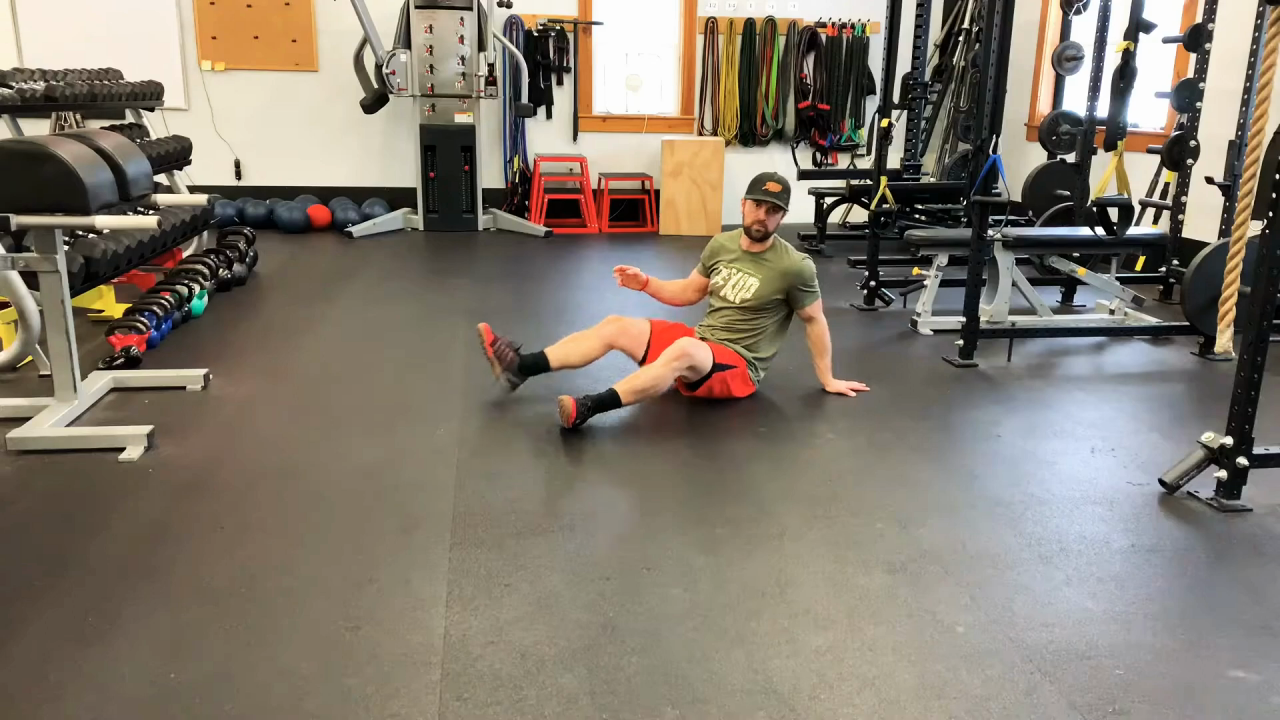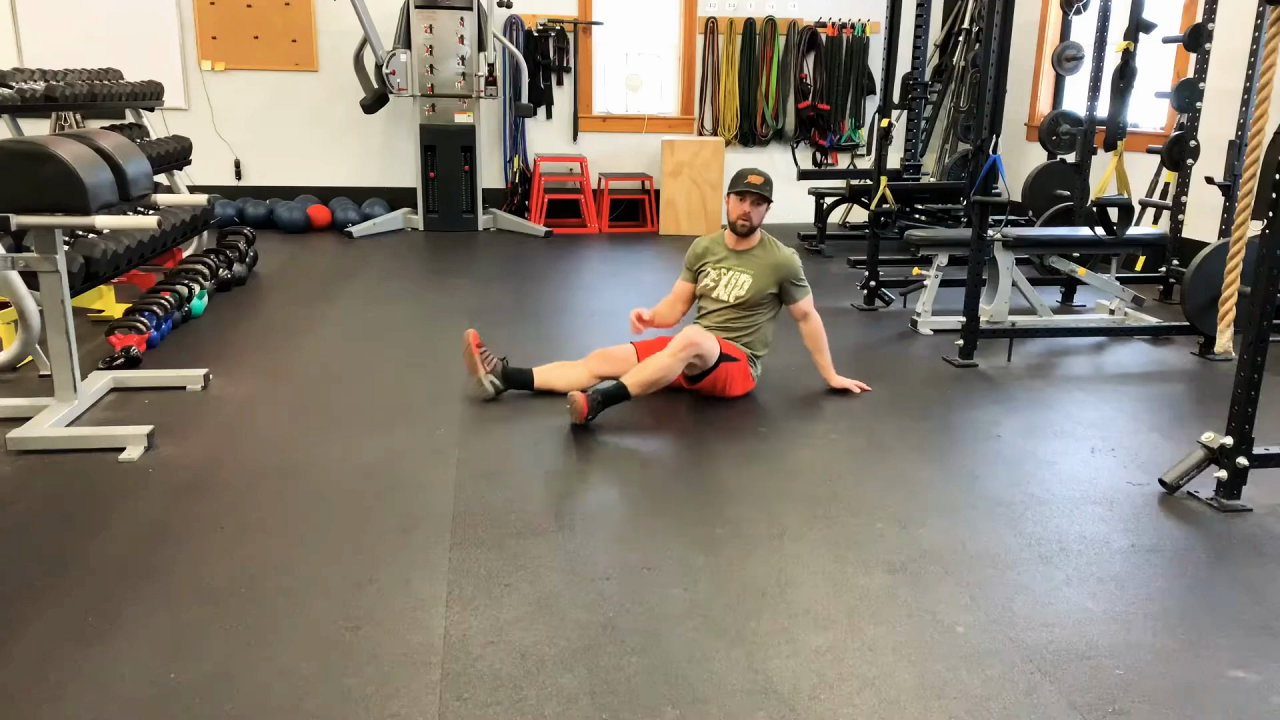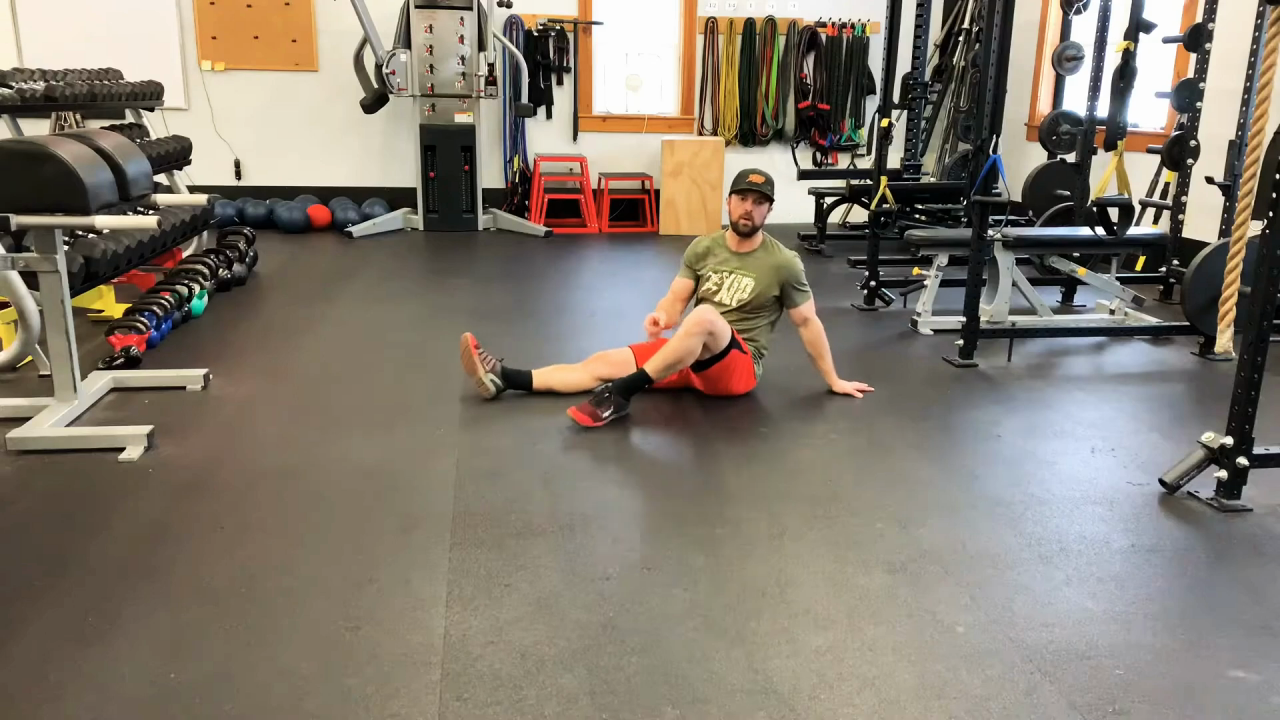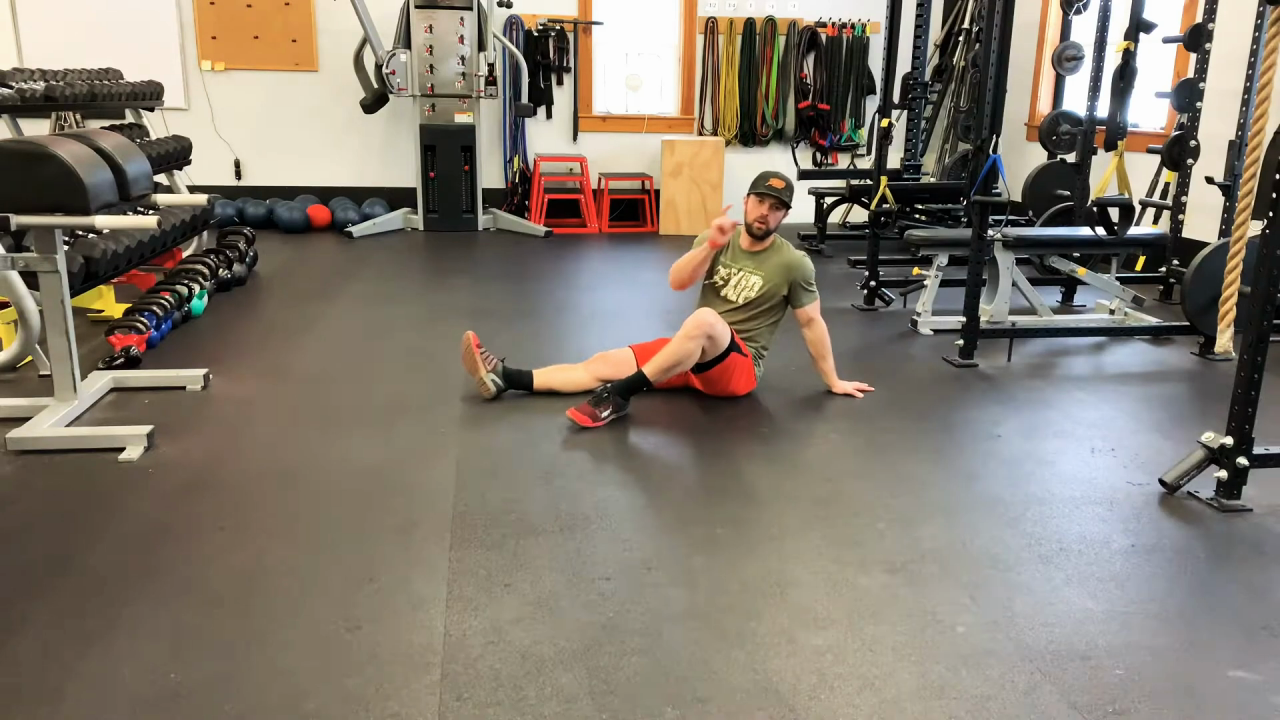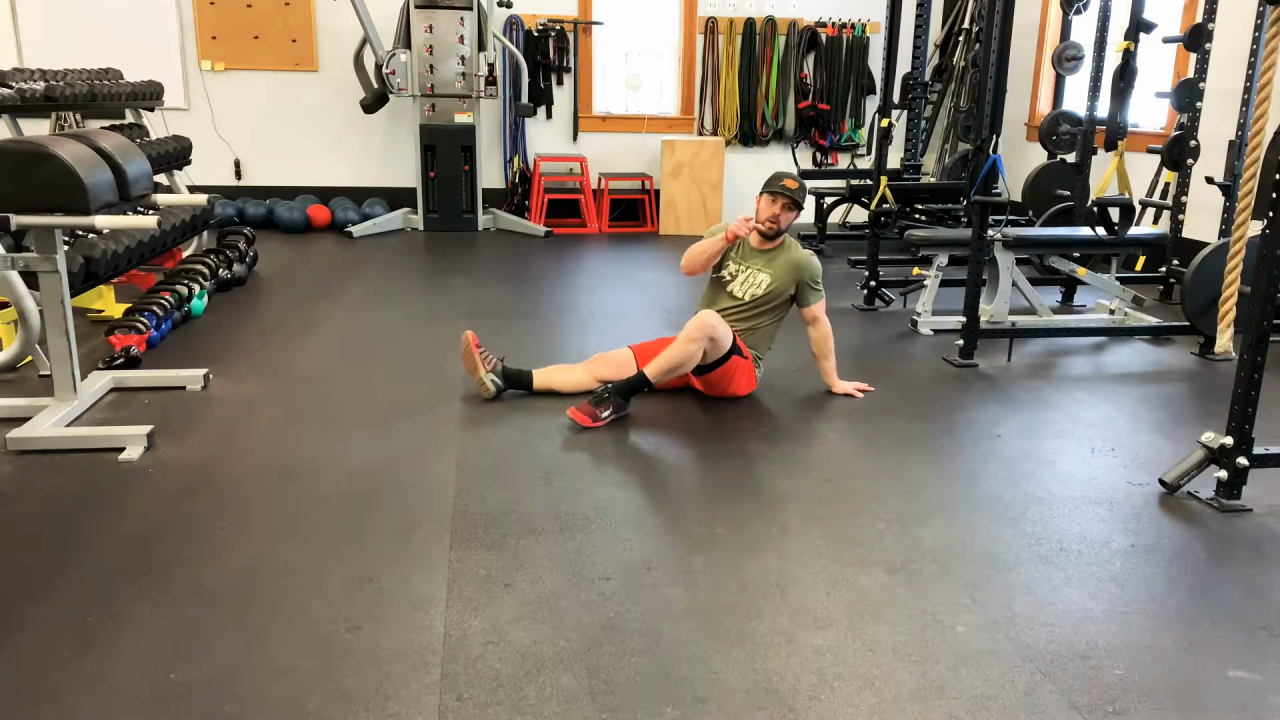
dt=0.2s
person 1, frame 1
left shoulder: (794, 267)
right shoulder: (721, 245)
left elbow: (814, 320)
right elbow: (691, 291)
left wrist: (828, 380)
right wrist: (647, 283)
left hip: (736, 367)
right hip: (699, 341)
left knee: (683, 351)
right knee: (616, 326)
left ankle: (588, 408)
right ankle: (522, 366)
person 1, frame 2
left shoulder: (782, 261)
right shoulder: (704, 248)
left elbow: (806, 316)
right elbow: (676, 306)
left wrist: (831, 375)
right wrist: (650, 316)
left hip: (734, 365)
right hip: (690, 349)
left knee: (691, 340)
right knee: (601, 361)
left ankle: (597, 403)
right ankle: (504, 377)
person 1, frame 3
left shoulder: (784, 264)
right shoulder: (703, 248)
left elbow: (807, 322)
right elbow: (676, 300)
left wrist: (833, 380)
right wrist: (660, 317)
left hip: (736, 365)
right hip: (691, 355)
left knee: (705, 316)
right knee: (601, 364)
left ankle: (621, 395)
right ankle: (503, 378)
person 1, frame 4
left shoulder: (793, 264)
right shoulder: (719, 238)
left elbow: (812, 322)
right elbow: (678, 282)
left wrist: (833, 381)
right wrist: (713, 242)
left hip: (736, 366)
right hip: (691, 355)
left knee: (704, 318)
right knee: (603, 363)
left ankle: (619, 395)
right ankle: (505, 378)
person 1, frame 5
left shoulder: (801, 263)
right shoulder: (726, 234)
left elbow: (816, 321)
right elbow: (688, 267)
left wrist: (833, 380)
right wrist: (726, 236)
left hip: (737, 366)
right hip: (691, 353)
left knee: (706, 320)
right knee: (602, 364)
left ankle: (620, 396)
right ankle: (504, 378)
